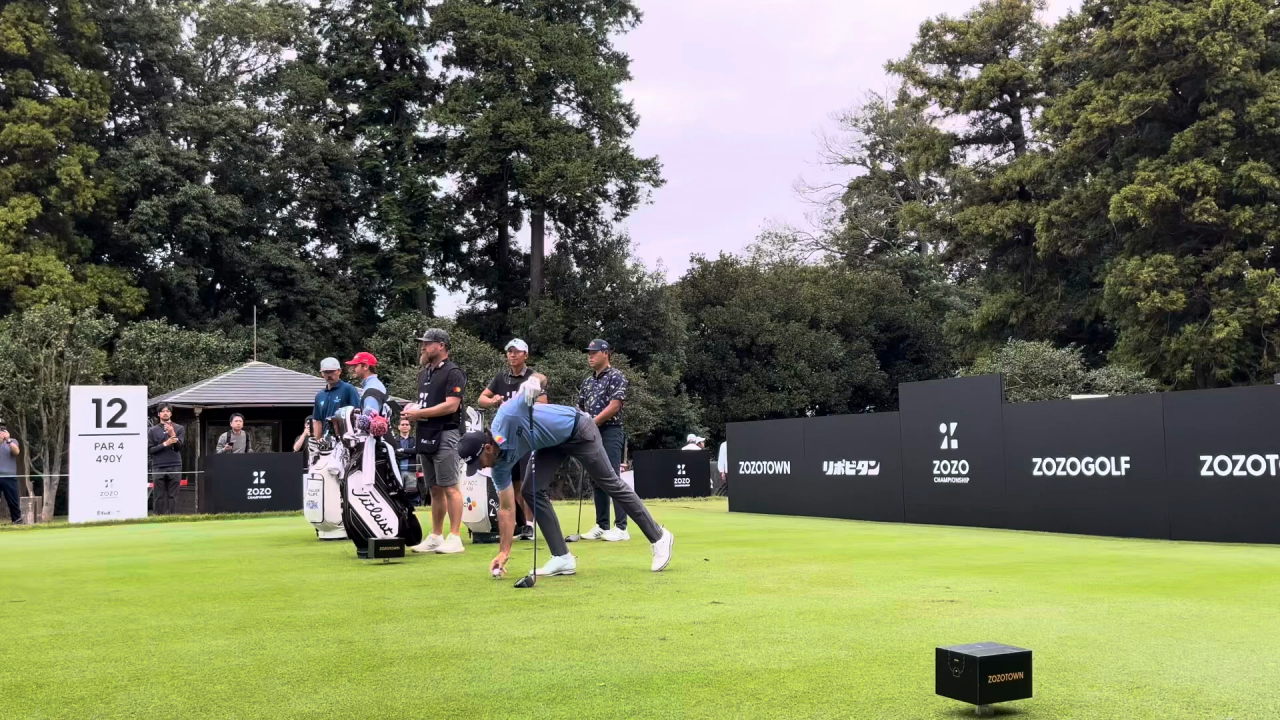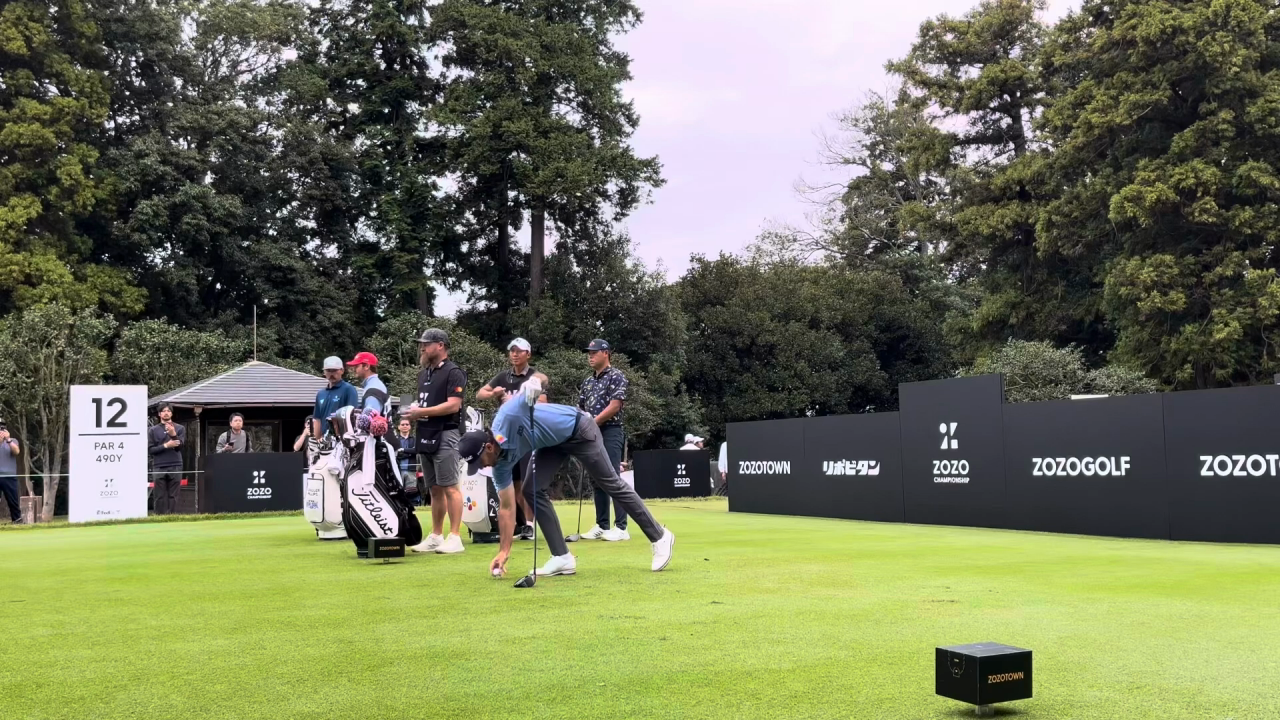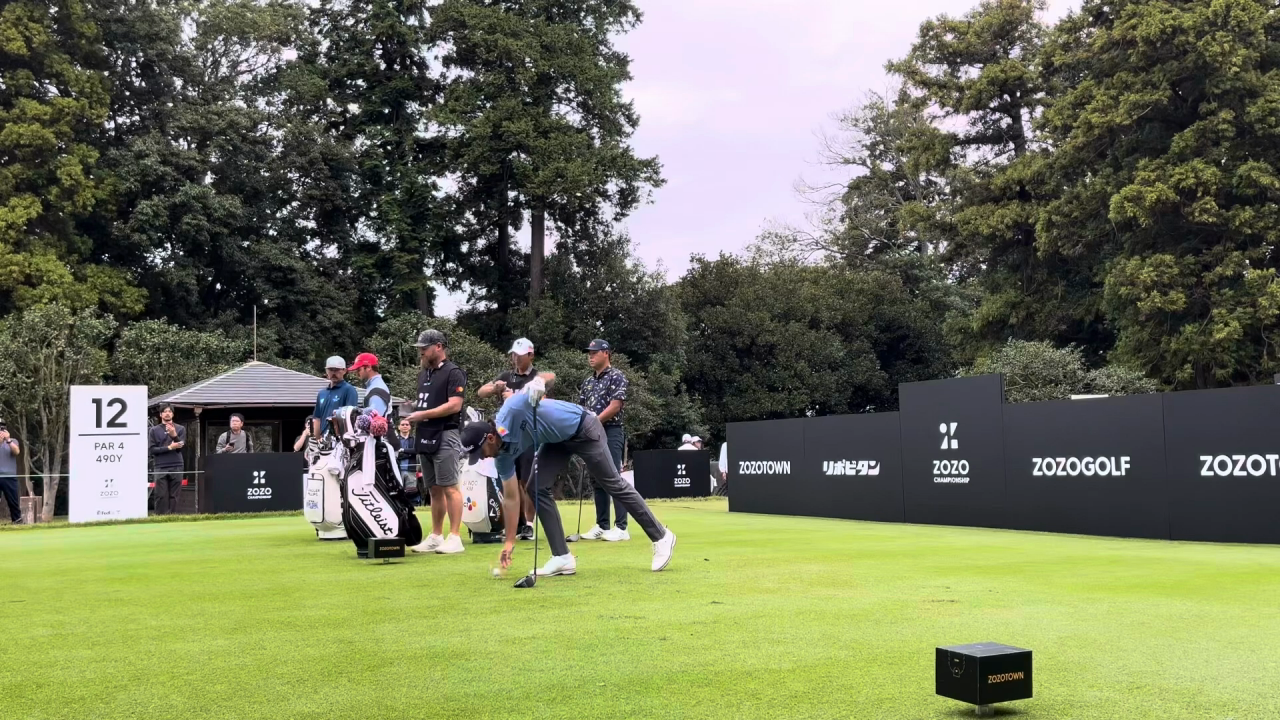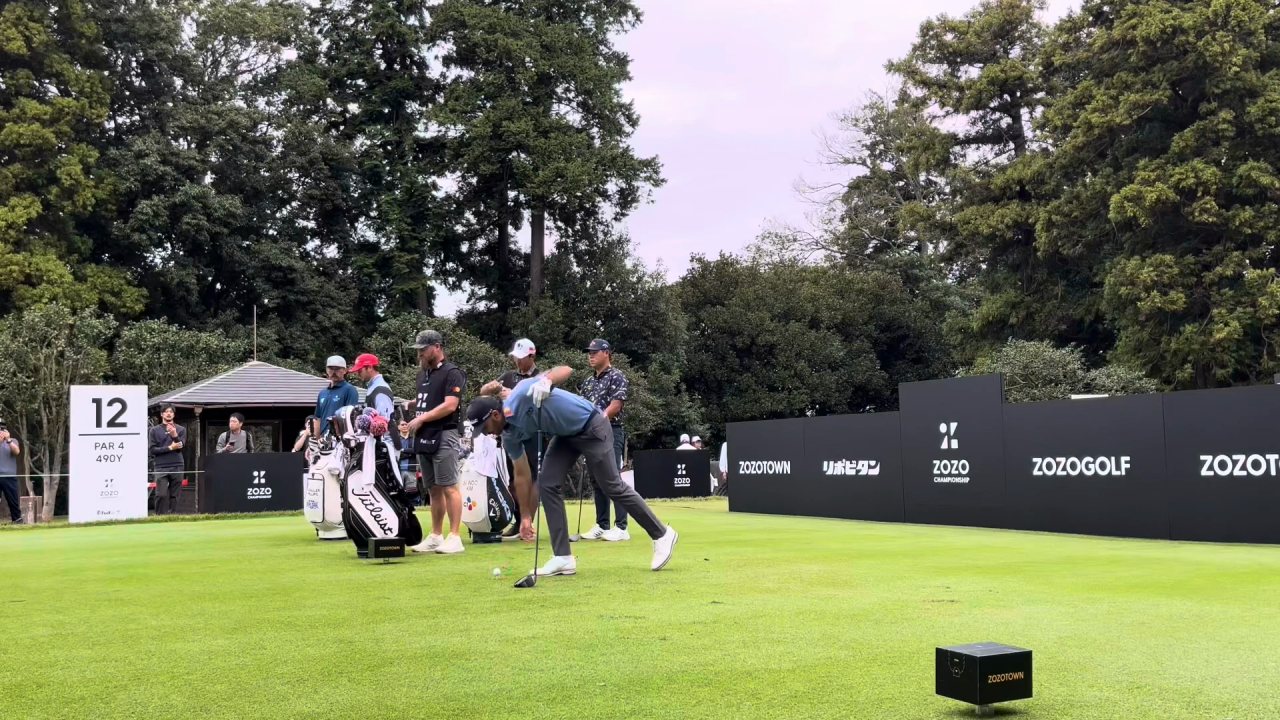
dt=0.2s
person 1, frame 1
left shoulder: (453, 373)
right shoulder: (424, 373)
left elbow: (451, 406)
left wrist: (419, 413)
right wrist: (412, 410)
left hip: (445, 436)
right hip: (425, 437)
left knee: (450, 488)
right knee: (434, 489)
left ankle: (455, 538)
right ankle: (436, 537)
person 1, frame 2
left shoulder: (453, 372)
right shoulder: (424, 373)
left elbow: (453, 405)
left wrist: (421, 411)
right wrist: (413, 409)
left hip: (444, 436)
right hip: (425, 436)
left knee: (449, 487)
right knee: (434, 489)
left ankle: (454, 537)
right ankle: (435, 536)
person 1, frame 3
left shoulder: (453, 373)
right shoulder: (423, 373)
left elbow: (454, 405)
left wrist: (423, 414)
right wrist: (413, 411)
left hip: (445, 436)
right hip: (424, 437)
left knee: (449, 487)
right knee: (433, 489)
left ankle: (454, 538)
right ankle: (436, 536)
person 1, frame 4
left shoulder: (451, 373)
right shoulder: (423, 373)
left elbow: (450, 405)
left wrist: (420, 419)
right wrist: (412, 404)
left hip: (444, 436)
right hip: (424, 438)
left knee: (449, 487)
right knee: (433, 489)
left ankle: (454, 537)
right ankle: (436, 536)
person 2, frame 1
left shoulder: (509, 416)
right shoulder: (502, 461)
left elbow: (540, 378)
right elbow: (506, 508)
left wrist: (534, 381)
right wrist: (504, 551)
left hip: (579, 430)
right hip: (552, 443)
left knee: (612, 484)
right knee: (532, 491)
left ankle: (658, 537)
right ankle: (562, 557)
person 2, frame 2
left shoulder: (509, 416)
right shoulder: (502, 460)
left elbow: (540, 377)
right elbow: (507, 508)
left wrist: (534, 381)
right wrist: (504, 551)
left hip: (580, 430)
right hip: (553, 442)
left knee: (613, 484)
right knee: (533, 491)
left ankle: (659, 537)
right ankle: (562, 557)
person 2, frame 3
left shoulder: (515, 409)
right shoulder: (504, 451)
left elbow: (548, 375)
right elbow: (510, 497)
left wrist: (539, 381)
right wrist: (509, 540)
left hip: (584, 429)
right hip: (557, 439)
left knee: (614, 484)
right knee: (538, 488)
left ankle: (660, 536)
right ankle: (562, 557)
person 2, frame 4
left shoulder: (525, 393)
right shoulder: (510, 432)
left elbow: (565, 370)
right elbow: (522, 473)
left wrist: (546, 381)
right wrist: (527, 515)
left hip: (592, 427)
right hip: (565, 435)
left knee: (613, 487)
right knee: (547, 485)
left ankle: (661, 534)
right ankle: (563, 557)
person 3, frame 1
left shoulder: (616, 377)
right shoulder: (588, 381)
left elbow: (614, 406)
right elbow: (579, 408)
left wrist: (591, 423)
left hip: (610, 433)
left ankle: (621, 527)
right ankle: (602, 526)
person 3, frame 2
left shoulder: (616, 377)
right shoulder: (588, 381)
left elbow: (614, 406)
right elbow: (580, 408)
left hip: (610, 433)
right knee: (597, 482)
left ankle: (621, 527)
right ankle: (602, 526)
person 3, frame 3
left shoulder: (616, 377)
right shoulder: (588, 382)
left elbow: (615, 406)
right elbow: (580, 408)
left hip: (610, 434)
right knee: (597, 482)
left ankle: (621, 527)
right ankle: (602, 526)
person 3, frame 4
left shoulder: (616, 377)
right shoulder: (588, 381)
left elbow: (615, 406)
left hip: (610, 433)
right knee: (597, 482)
left ankle: (621, 527)
right ankle: (602, 526)
person 4, frame 1
right shoulder: (501, 378)
left elbow: (542, 404)
right elbow: (481, 399)
right wrist: (492, 402)
right knee: (512, 482)
left ankle: (529, 524)
right ankle: (519, 522)
person 4, frame 2
right shoulder: (503, 377)
left elbow: (541, 404)
right elbow: (479, 395)
right wrist: (493, 393)
right knee: (512, 482)
left ankle: (529, 525)
right ankle: (519, 522)
person 4, frame 3
left shoulder: (537, 377)
right shoulder: (507, 376)
right elbow: (481, 393)
right wrist: (494, 388)
left knee: (529, 482)
left ankle: (528, 524)
right ankle: (518, 522)
person 4, frame 4
left shoulder: (540, 377)
right shoulder: (509, 376)
left hip: (530, 435)
left knee: (530, 481)
right knee: (509, 480)
right ankle: (519, 521)
